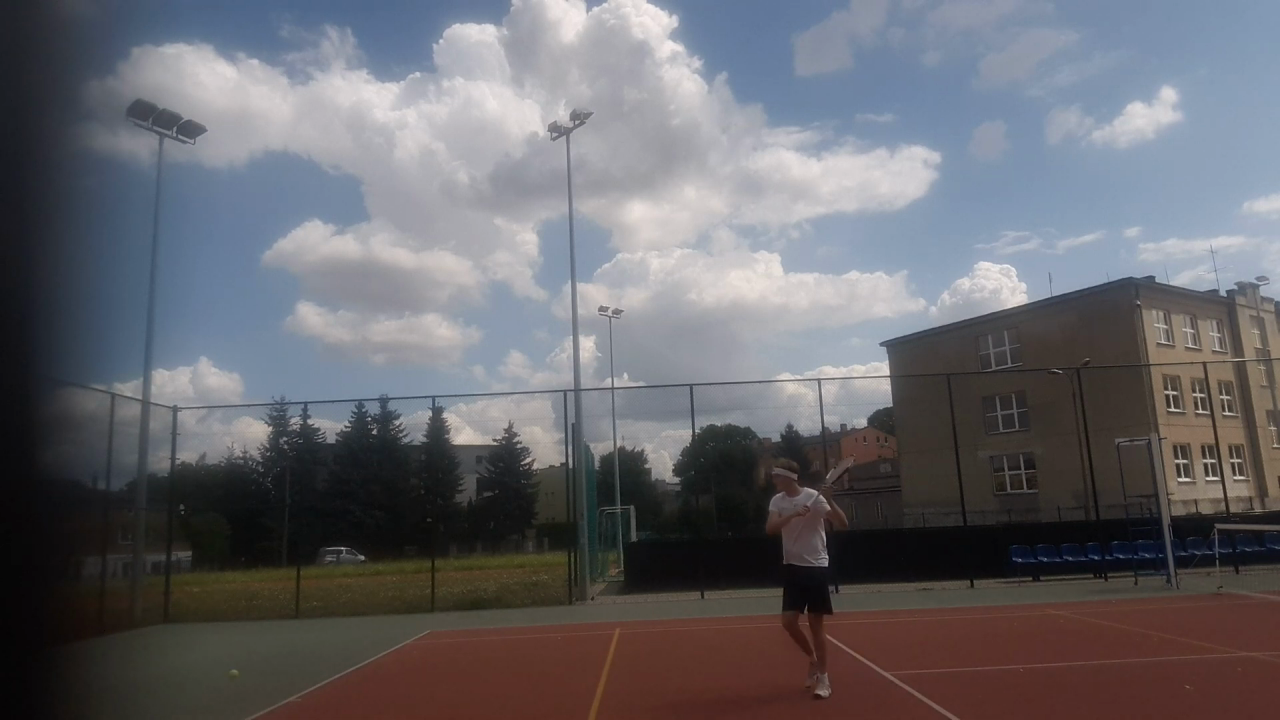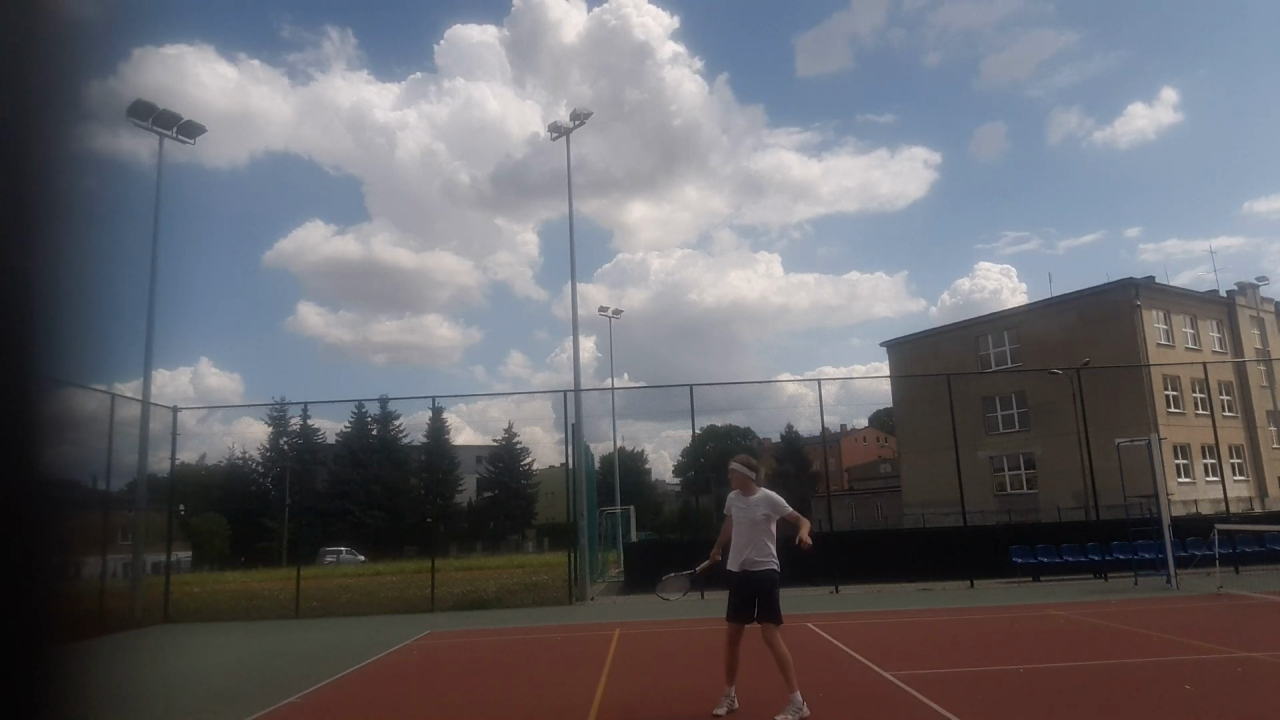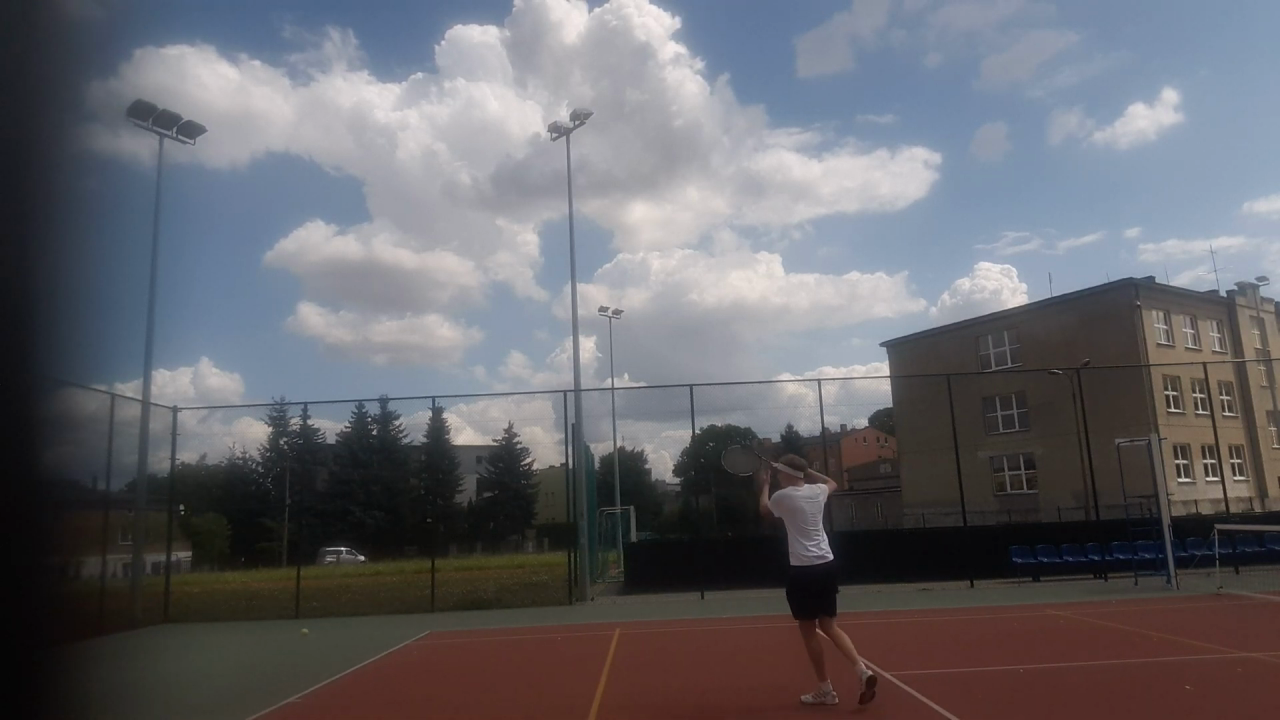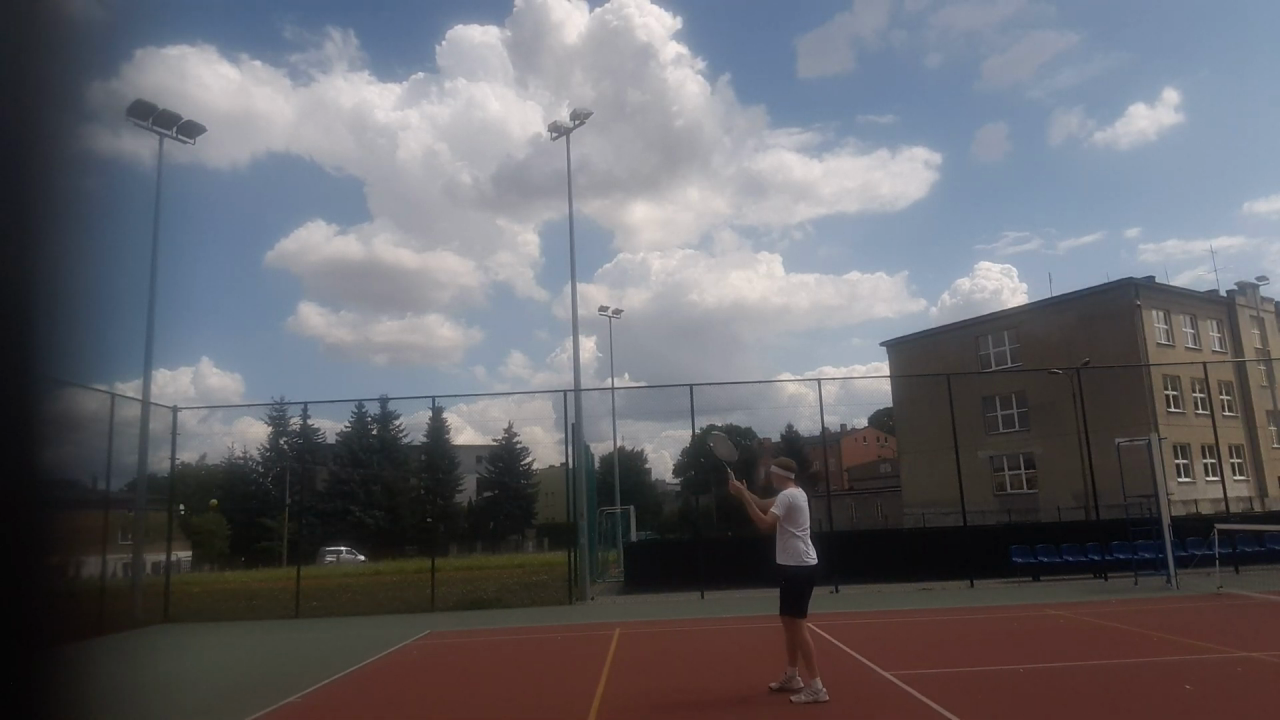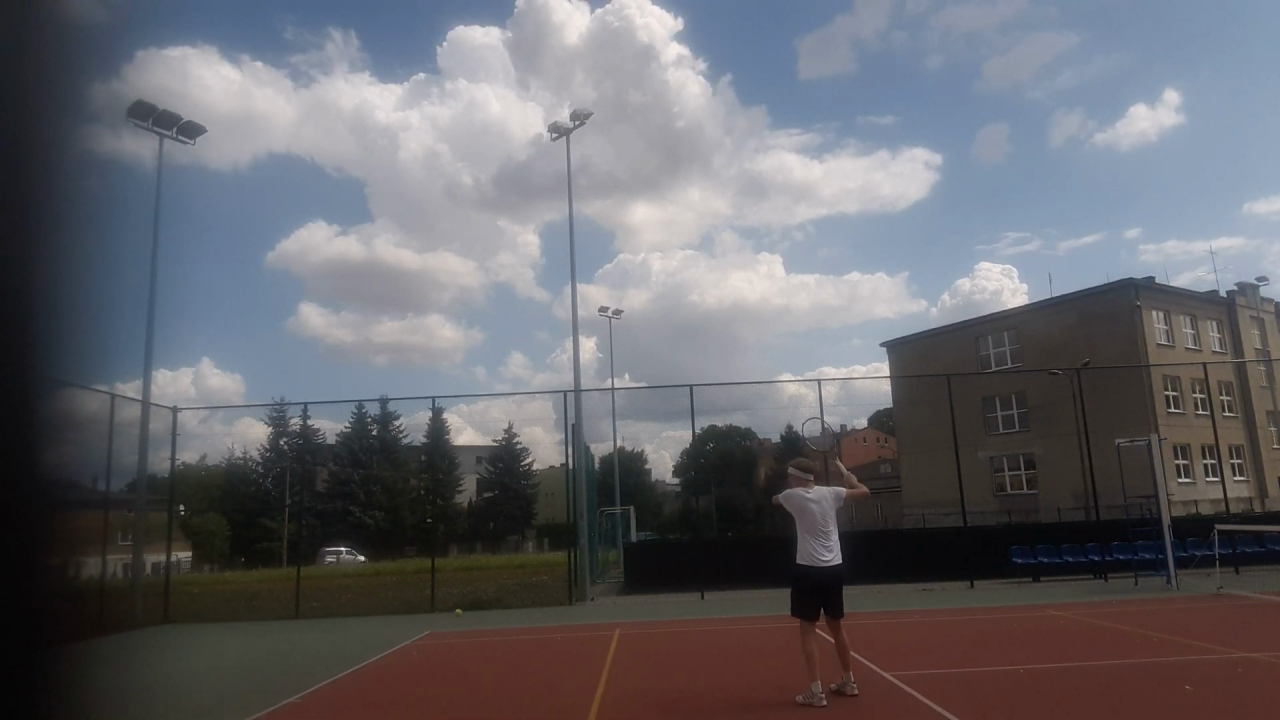
dt=1s
person 1, frame 1
left shoulder: (813, 496)
right shoulder: (777, 500)
left elbow: (843, 525)
right elbow: (770, 528)
left wrist: (830, 501)
right wrist: (793, 514)
left hip: (816, 567)
right hip: (792, 567)
left knee: (816, 625)
right knee: (788, 623)
left ankle: (823, 678)
right ankle: (814, 661)
person 1, frame 2
left shoulder: (769, 499)
right shoulder: (733, 498)
left elbow: (802, 520)
left wrist: (803, 534)
right wrist: (717, 549)
left hip: (765, 573)
right hip: (739, 574)
left knee: (772, 637)
right knee: (732, 636)
right ankle: (729, 696)
person 1, frame 3
left shoulder: (782, 496)
right shoulder: (817, 491)
left elbow: (764, 508)
right elbow: (833, 483)
left wrist: (764, 484)
right wrist: (807, 472)
left hip: (803, 569)
right hip: (827, 565)
left knee: (808, 630)
right knee: (830, 627)
left ankle: (825, 689)
right ankle: (863, 671)
person 1, frame 4
left shoulder: (787, 496)
right shoulder: (794, 493)
left elbow: (765, 524)
right elbow: (765, 507)
left wrist: (743, 496)
right wrist: (743, 491)
left hip: (798, 567)
right hip: (801, 565)
left knee: (797, 625)
right knee: (790, 622)
left ankle: (816, 687)
right ankle: (791, 677)
person 1, frame 5
left shoulder: (792, 496)
right shoulder: (830, 493)
left elbow: (775, 499)
right elbow: (864, 491)
right wrist: (844, 472)
left hip: (808, 570)
right hip: (835, 568)
left knee: (808, 630)
right knee: (835, 626)
left ankle: (816, 691)
right ankle: (848, 681)
